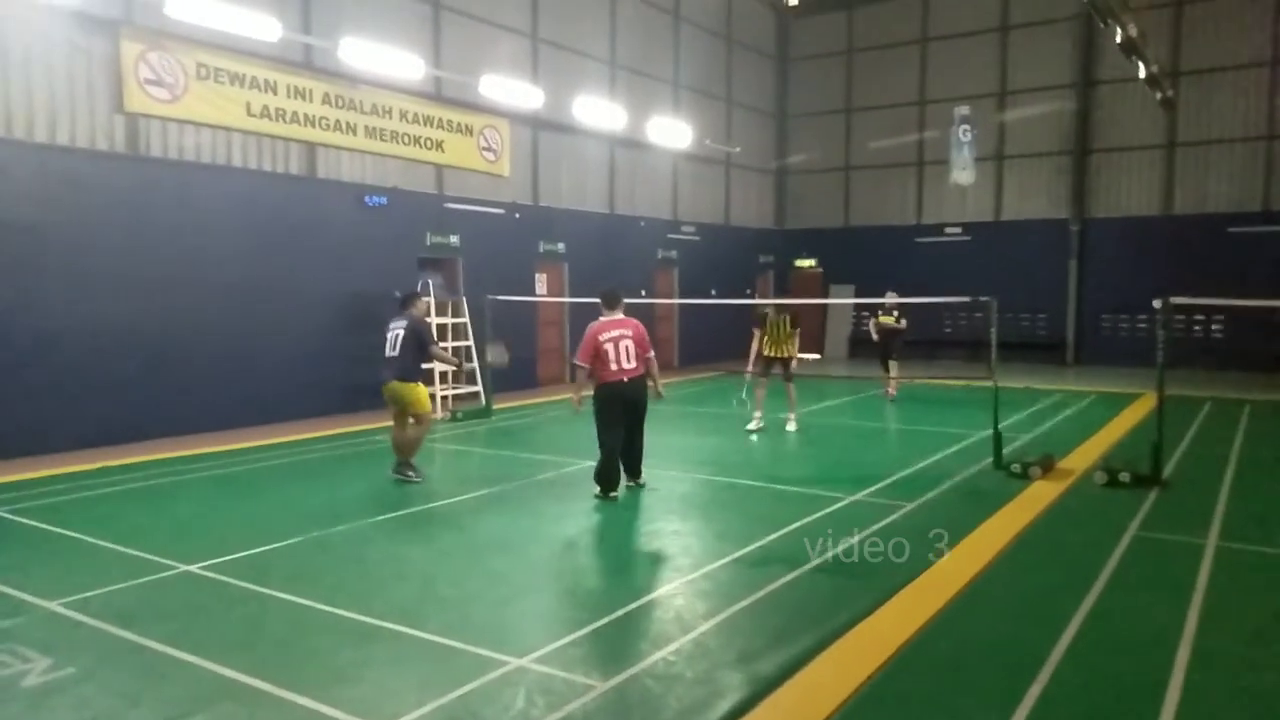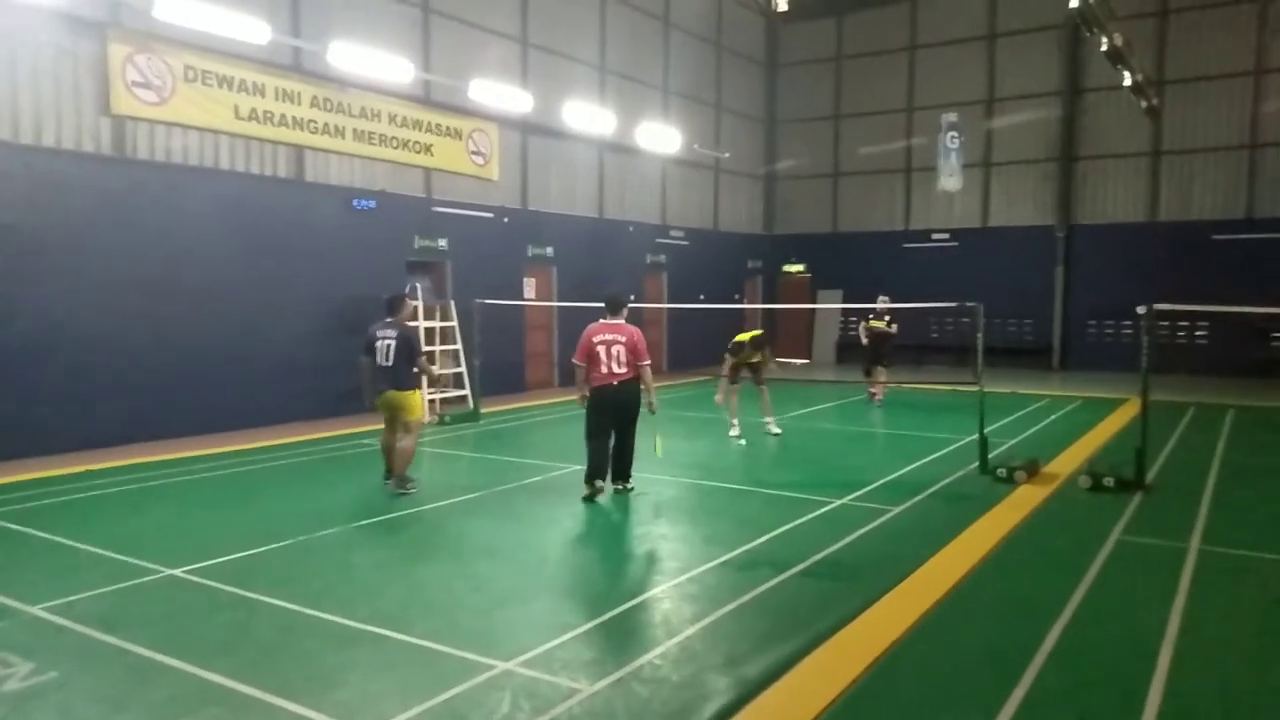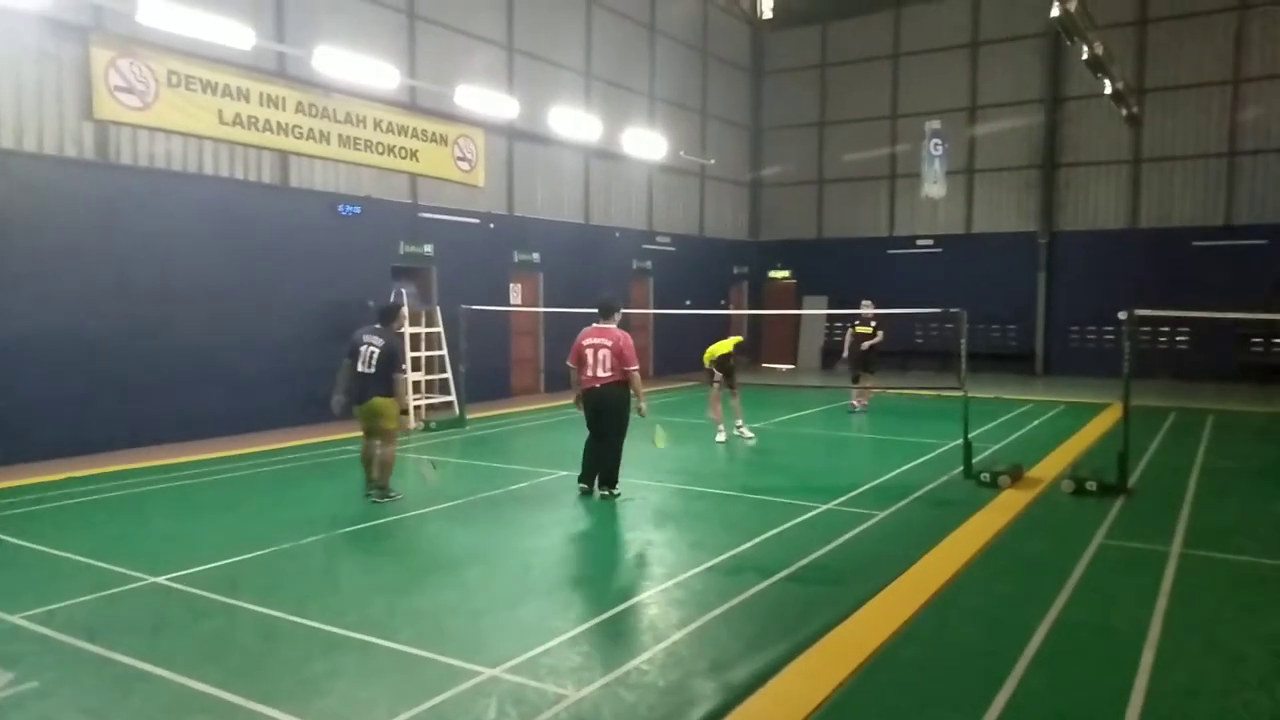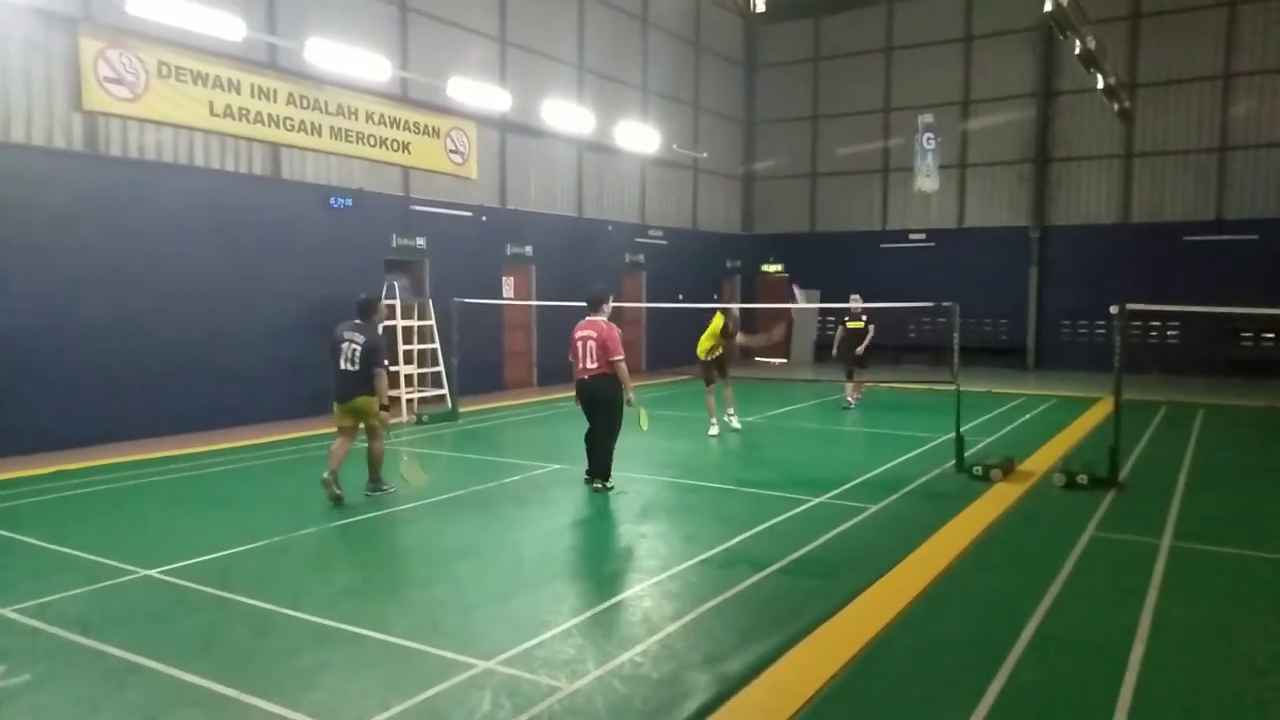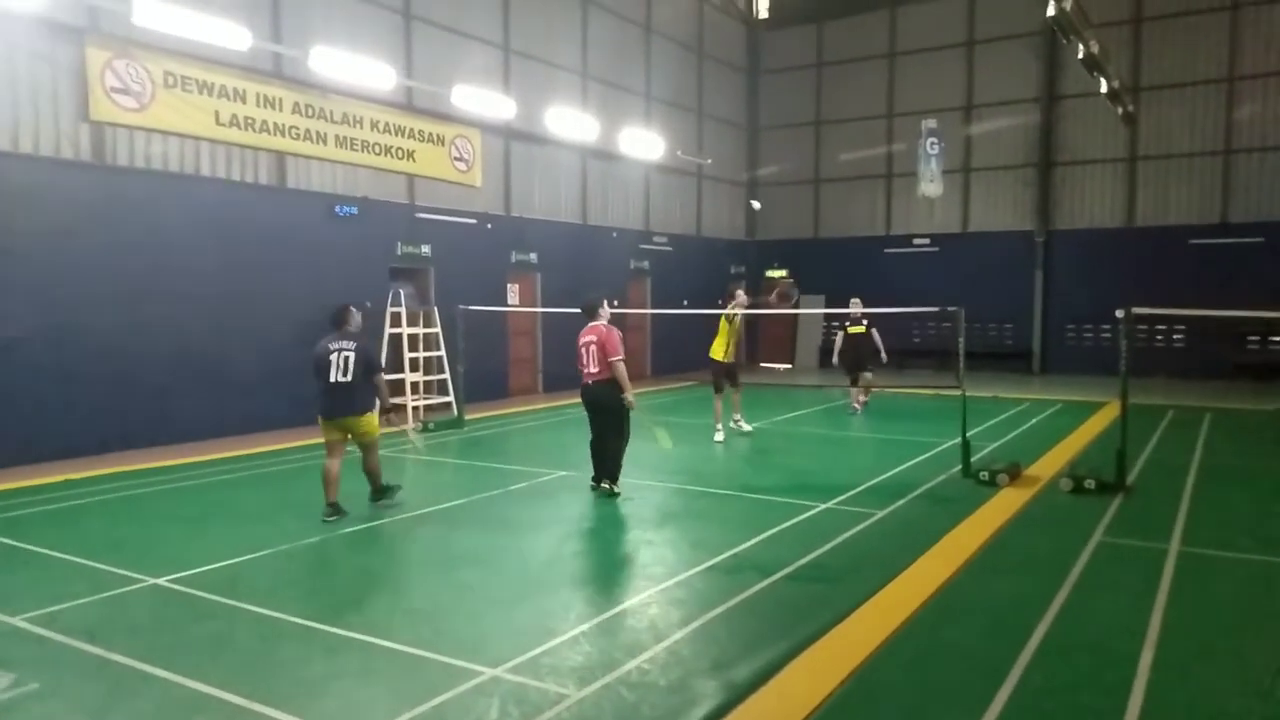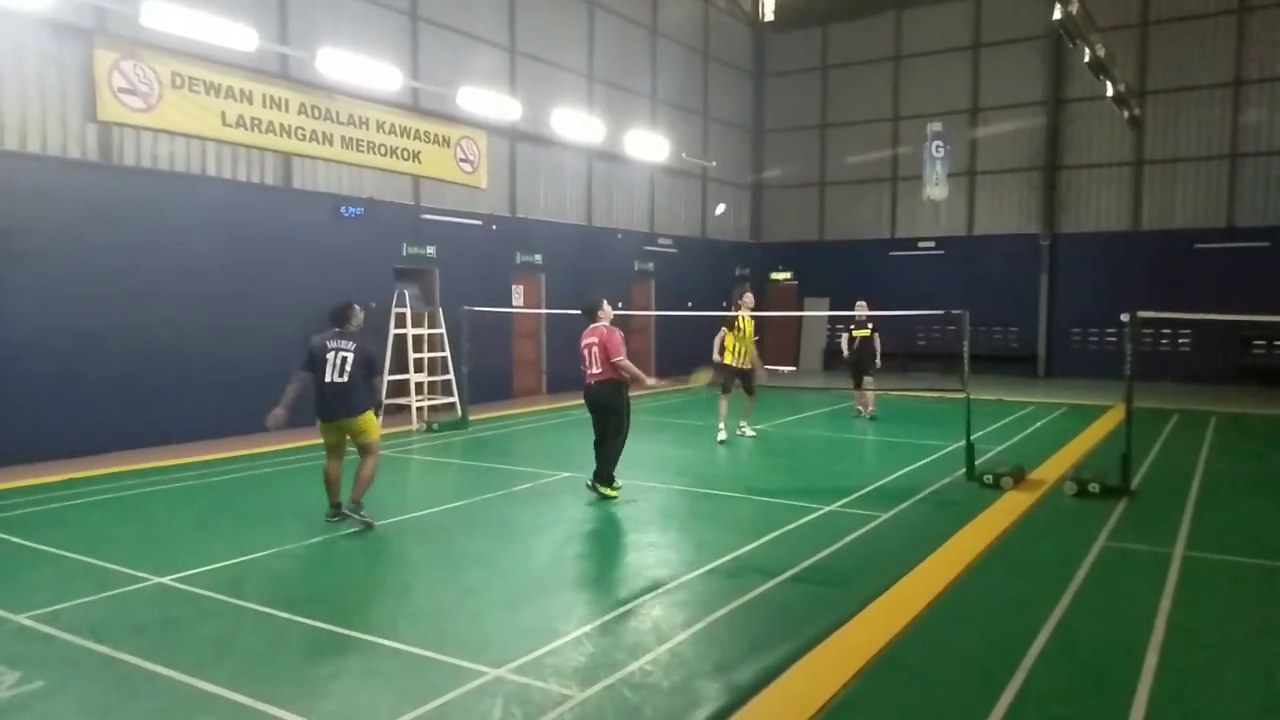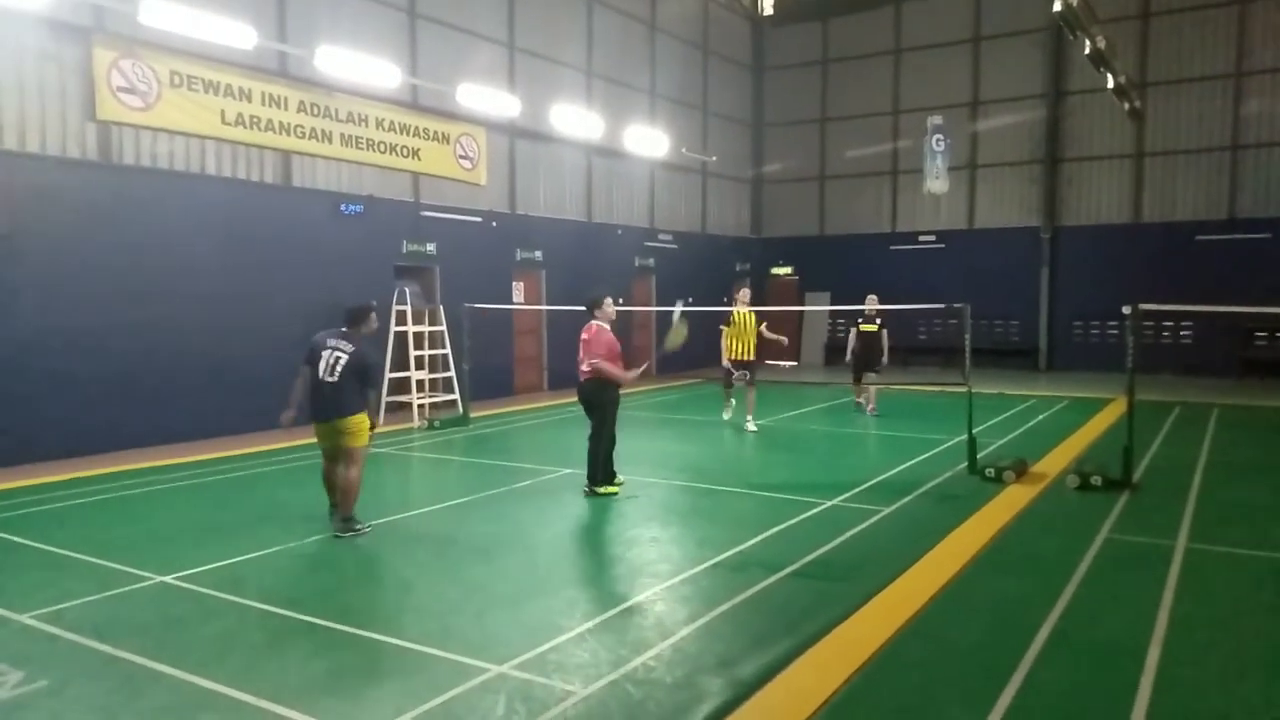
dt=0.3s
person 1, frame 1
left shoulder: (392, 324)
right shoulder: (419, 324)
right elbow: (435, 352)
right wrist: (458, 363)
left hip: (389, 382)
right hip: (407, 382)
left knee: (400, 425)
right knee: (423, 421)
left ankle: (403, 465)
right ankle: (403, 464)
person 1, frame 2
left shoulder: (374, 331)
right shoulder: (407, 332)
left elbow: (365, 362)
right elbow: (420, 363)
left wrist: (368, 387)
right wrist: (435, 376)
left hip: (382, 391)
right hip: (405, 391)
left knee: (390, 431)
right knee: (410, 433)
left ankle: (391, 473)
right ankle: (400, 480)
person 1, frame 3
left shoulder: (360, 335)
right shoulder: (393, 343)
left elbow: (347, 365)
right elbow: (398, 379)
left wrist: (339, 392)
right wrist: (403, 410)
left hip: (360, 397)
right hip: (384, 399)
left knee: (368, 438)
right knee: (388, 442)
left ankle: (369, 482)
right ankle: (382, 489)
person 1, frame 4
left shoulder: (340, 331)
right shoulder: (374, 339)
right elbow: (379, 374)
right wrist: (384, 406)
left hip: (342, 395)
right hip: (367, 396)
left knee: (344, 437)
right knee: (375, 438)
left ankle: (330, 474)
right ankle: (374, 482)
person 1, frame 5
left shoulder: (321, 347)
right shoulder: (363, 346)
left elbow: (319, 380)
right elbow: (378, 380)
right wrist: (387, 408)
left hip: (329, 412)
right hip: (360, 411)
left knee: (333, 456)
right knee: (370, 451)
left ankle: (331, 505)
right ankle: (378, 491)
person 1, frame 6
left shoulder: (317, 344)
right shoulder: (364, 347)
left elbow: (300, 379)
right elbow: (376, 381)
left wrist: (282, 408)
right wrist: (371, 403)
left hip: (327, 413)
right hip: (359, 412)
left knee: (333, 458)
right knee: (370, 456)
left ankle: (334, 507)
right ankle: (354, 504)
person 1, frame 7
left shoulder: (320, 339)
right shoulder: (364, 354)
left elbow: (304, 375)
right elbow: (370, 393)
left wrist: (292, 408)
right wrist: (370, 422)
left hip: (321, 414)
right hip: (350, 416)
left knee: (331, 461)
right knee: (353, 465)
left ankle: (335, 507)
right ankle: (346, 520)
person 2, frame 1
left shoulder: (594, 329)
right shoulder: (636, 326)
left elbow: (583, 365)
right elbow: (649, 359)
left wrist: (577, 392)
right wrist: (657, 383)
left hip: (609, 390)
right hip: (636, 387)
left knee: (609, 439)
right knee: (634, 435)
left ankle: (609, 487)
right ankle: (634, 476)
person 2, frame 2
left shoulder: (591, 331)
right shoulder: (633, 333)
left elbow: (580, 365)
right elbow: (644, 366)
left wrist: (581, 390)
right wrist: (651, 395)
left hip: (600, 392)
right hip: (628, 391)
left knee: (596, 439)
right knee: (624, 438)
left ankle: (597, 479)
right ankle: (621, 480)
person 2, frame 3
left shoulder: (584, 335)
right shoulder: (622, 337)
left elbow: (573, 367)
right elbow: (632, 372)
left wrist: (577, 391)
right wrist: (641, 399)
left hip: (590, 393)
right hip: (615, 394)
left knee: (595, 438)
right knee: (613, 442)
left ankle: (586, 480)
right ankle: (607, 486)
person 2, frame 4
left shoulder: (578, 328)
right shoulder: (608, 329)
left elbow: (573, 361)
right elbow: (618, 362)
left wrist: (578, 385)
right wrist: (628, 389)
left hip: (584, 384)
right hip: (605, 385)
left knee: (594, 429)
right knee: (607, 433)
left ankle: (592, 472)
right ankle: (601, 478)
person 2, frame 5
left shoulder: (583, 335)
right shoulder: (609, 331)
right elbow: (616, 363)
right wrist: (628, 391)
left hip: (589, 389)
right hip: (608, 389)
left knee: (598, 436)
right knee: (618, 436)
left ankle: (599, 478)
right ankle: (609, 480)
person 2, frame 6
left shoulder: (586, 336)
right shoulder: (610, 332)
right elbow: (620, 361)
right wrist: (644, 379)
left hip: (592, 389)
right hip: (610, 389)
left knee: (602, 436)
right knee: (616, 436)
left ankle: (605, 479)
right ankle: (600, 480)
person 2, frame 7
left shoulder: (591, 330)
right shoulder: (601, 333)
right elbow: (597, 363)
right wrist: (623, 375)
left hip: (589, 386)
right hip: (600, 388)
left knee: (604, 434)
right knee: (602, 436)
left ankle: (608, 476)
right ankle: (595, 483)
